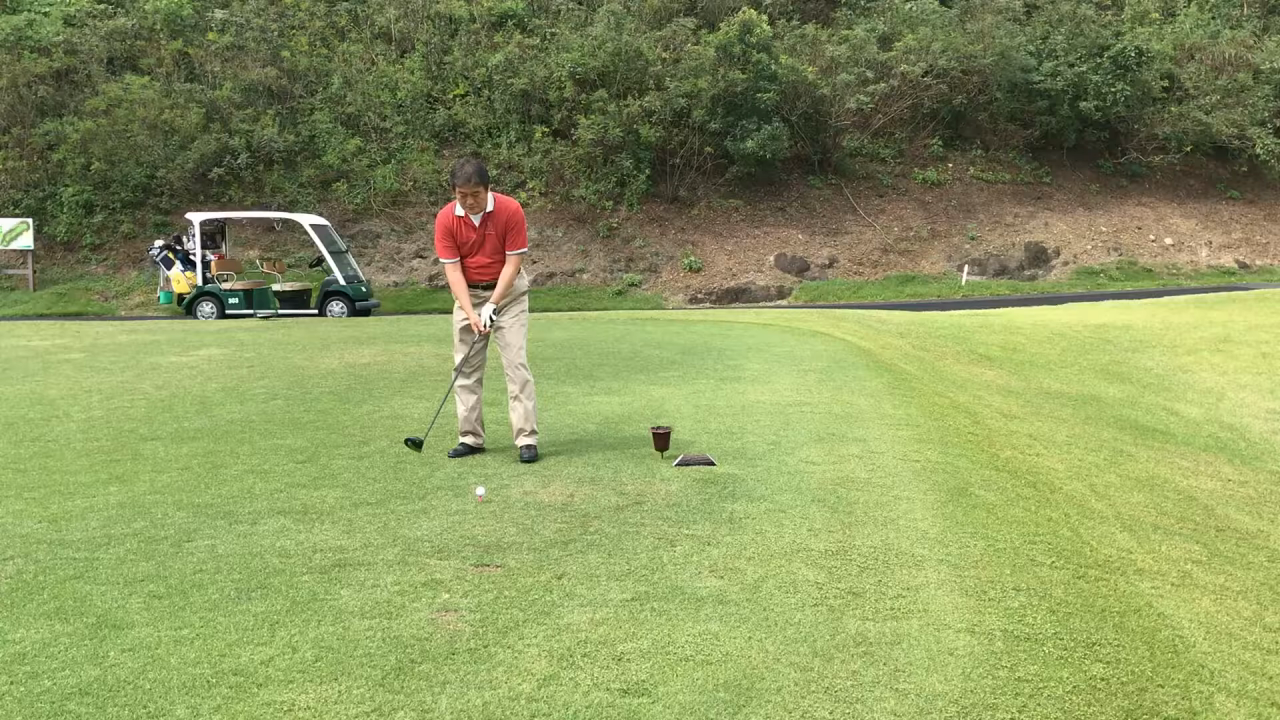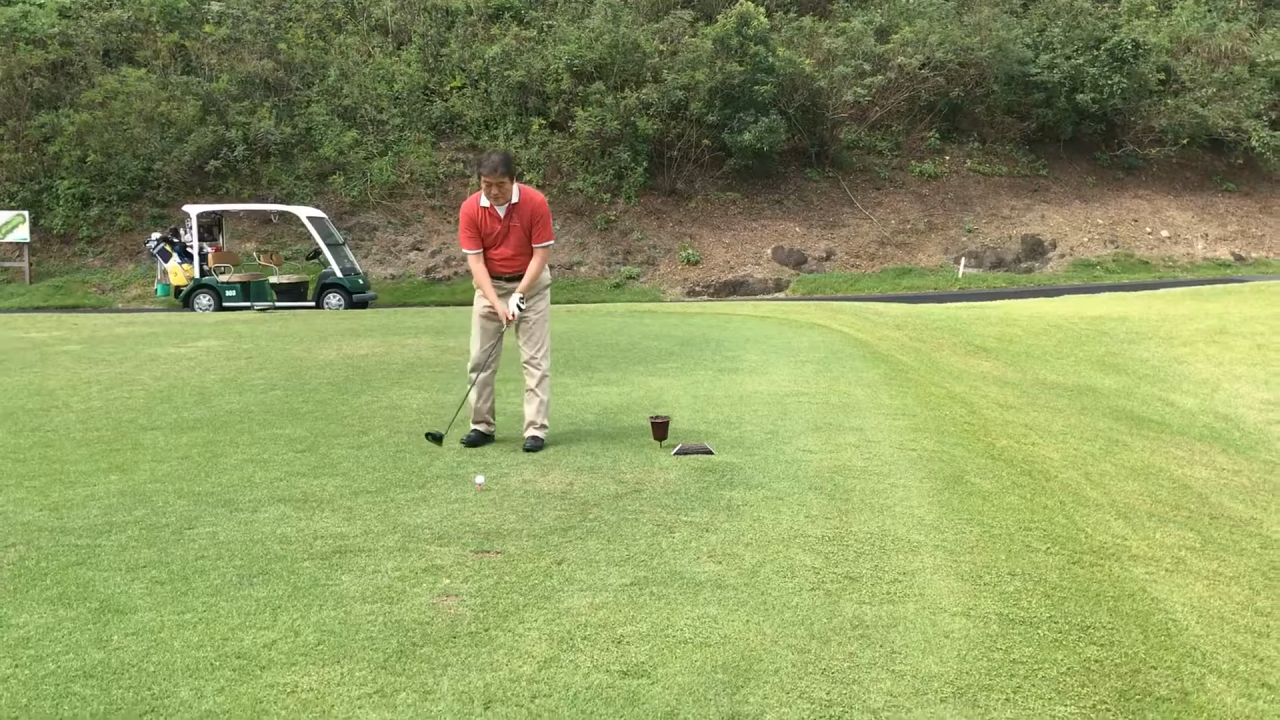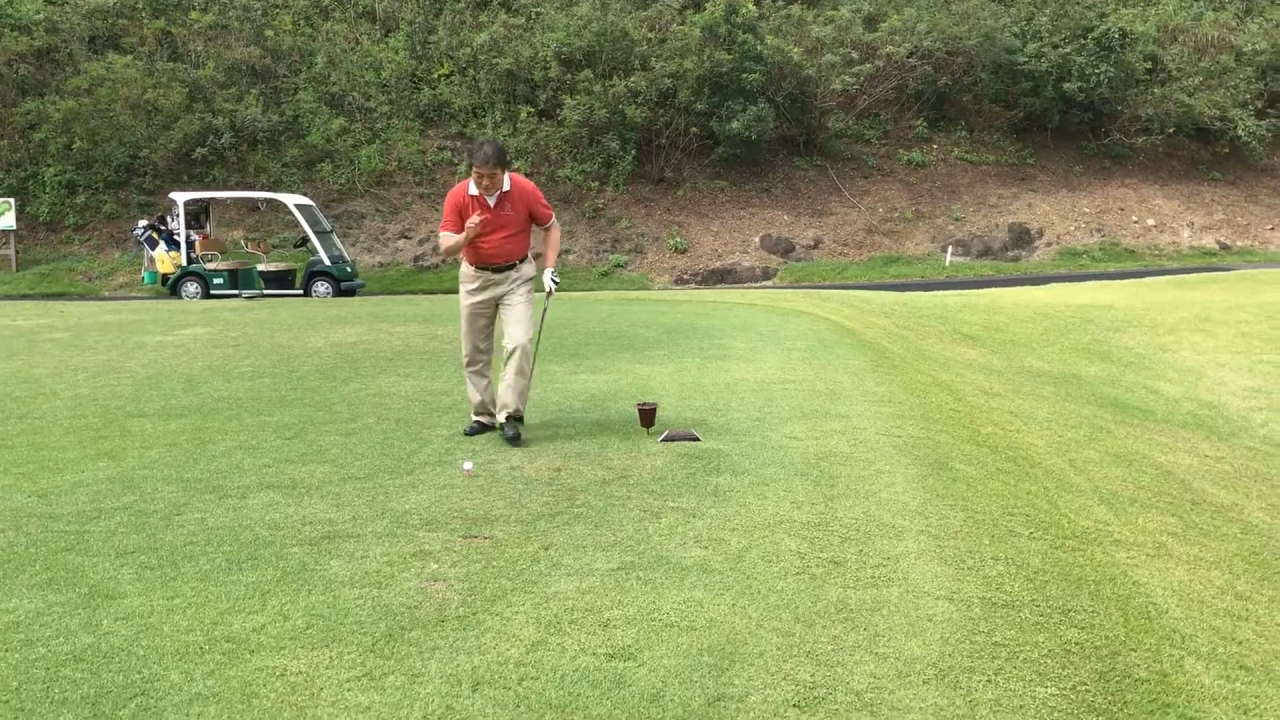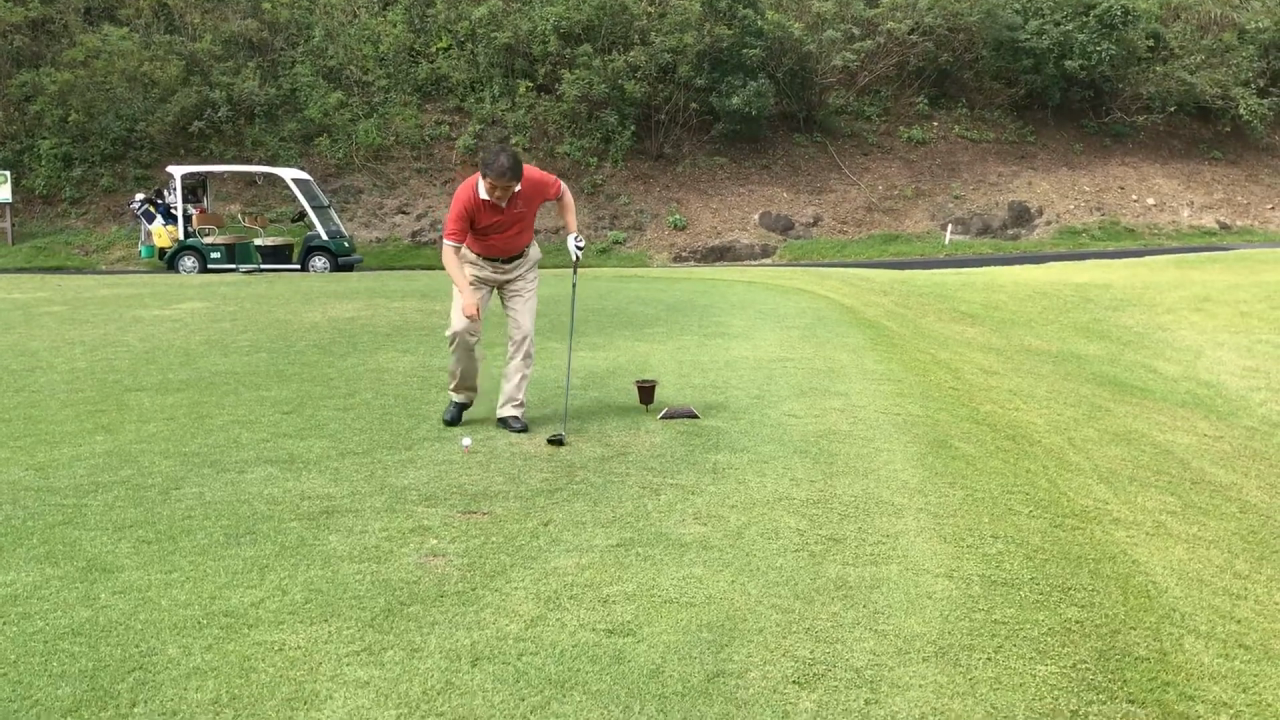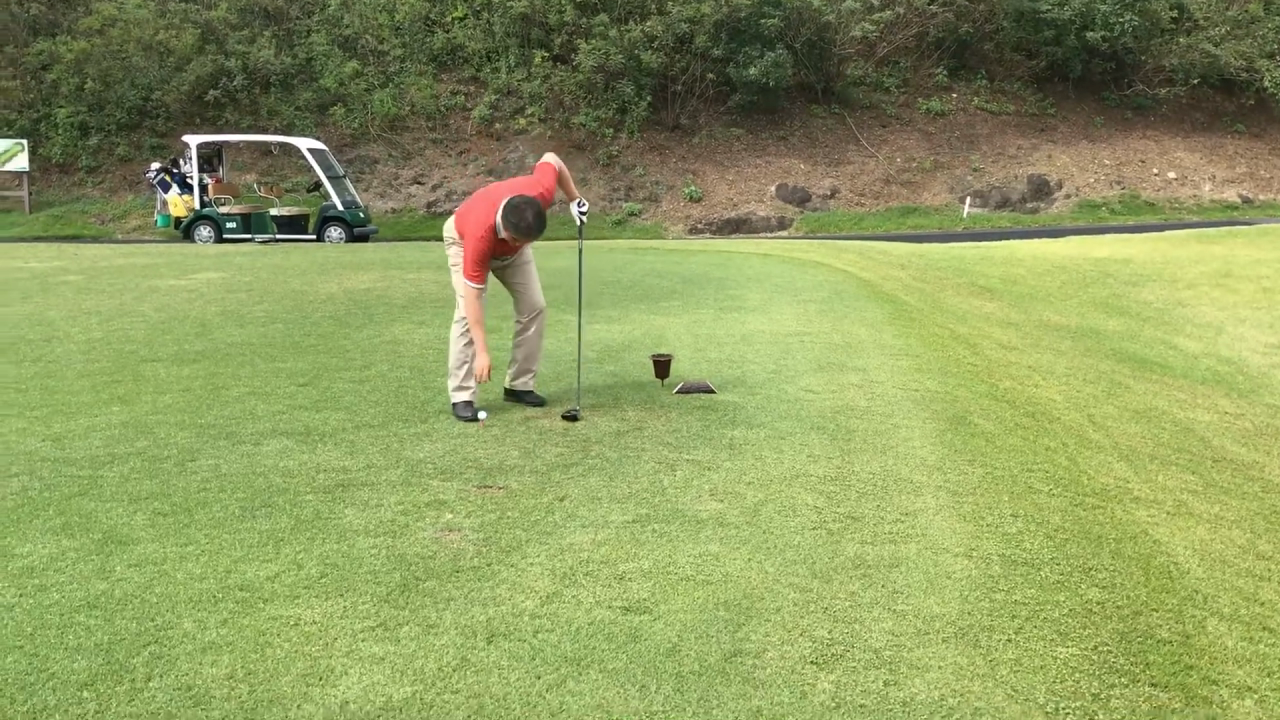
dt=0.4s
person 1, frame 1
left shoulder: (510, 210)
right shoulder: (445, 219)
left elbow: (513, 262)
right elbow: (453, 269)
left wrist: (492, 304)
right wrist: (470, 312)
left hip: (508, 292)
right hip: (468, 294)
left knee: (515, 363)
right knee: (466, 367)
left ankle: (527, 438)
right ankle: (471, 437)
person 1, frame 2
left shoulder: (535, 202)
right shoulder: (470, 209)
left elbow: (541, 253)
right elbow: (475, 260)
left wrist: (519, 293)
right wrist: (496, 300)
left hip: (529, 286)
right hip: (490, 287)
left knee: (534, 358)
right knee: (480, 358)
left ankle: (535, 429)
right ankle: (482, 425)
person 1, frame 3
left shoulder: (526, 191)
right shoulder: (457, 196)
left elbow: (551, 226)
right elbow: (446, 243)
left wrist: (549, 268)
right wrist: (465, 235)
left hip: (517, 276)
right hip: (476, 278)
left knee: (519, 342)
right knee: (475, 353)
left ankle: (510, 415)
right ankle: (484, 415)
person 1, frame 4
left shoulder: (534, 181)
right shoulder: (466, 195)
left elbow: (562, 192)
right elbow: (449, 251)
left wrist: (572, 232)
right wrist: (466, 293)
left hip: (522, 265)
right hip: (477, 263)
left knee: (521, 333)
right knee: (461, 329)
left ankle: (511, 409)
right ankle: (461, 394)
person 1, frame 5
left shoulder: (541, 193)
right shoulder: (480, 234)
left elbow: (551, 159)
right elbow: (473, 299)
left wrist: (574, 198)
right wrist: (482, 353)
left hip: (509, 243)
right hip: (463, 239)
left knee: (533, 306)
right knee: (466, 309)
left ankle: (520, 385)
right ankle: (462, 395)
